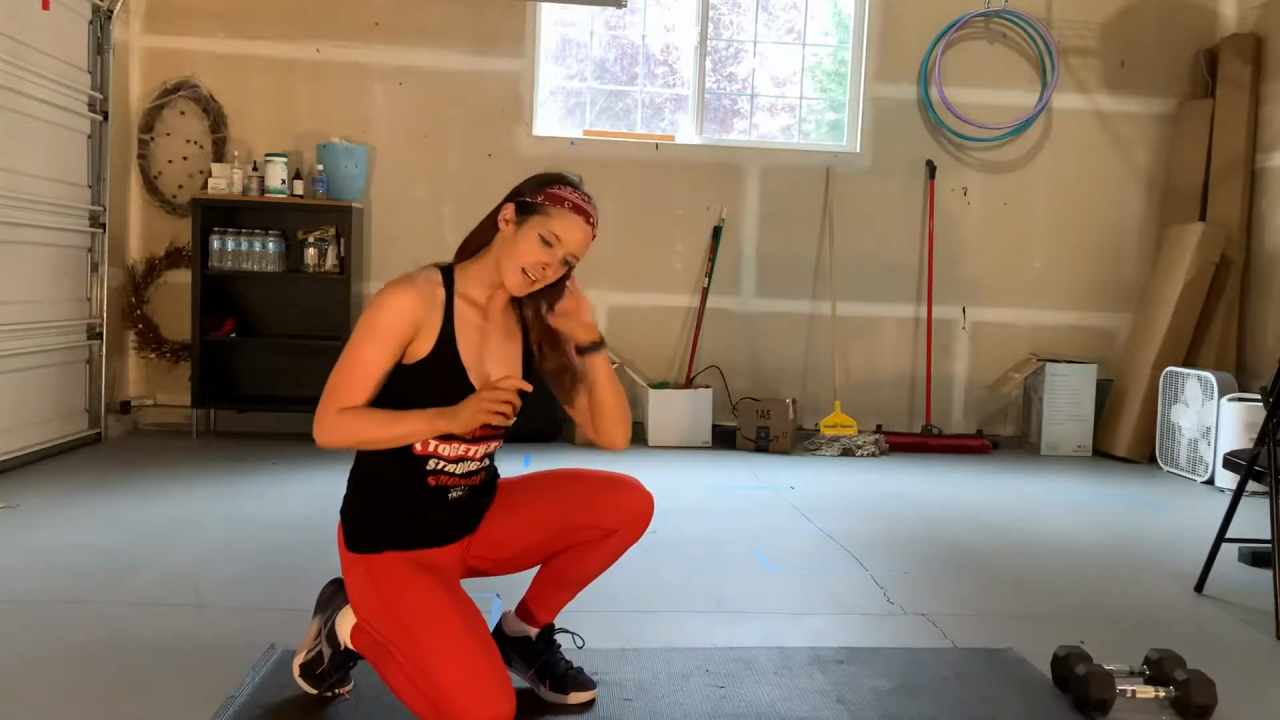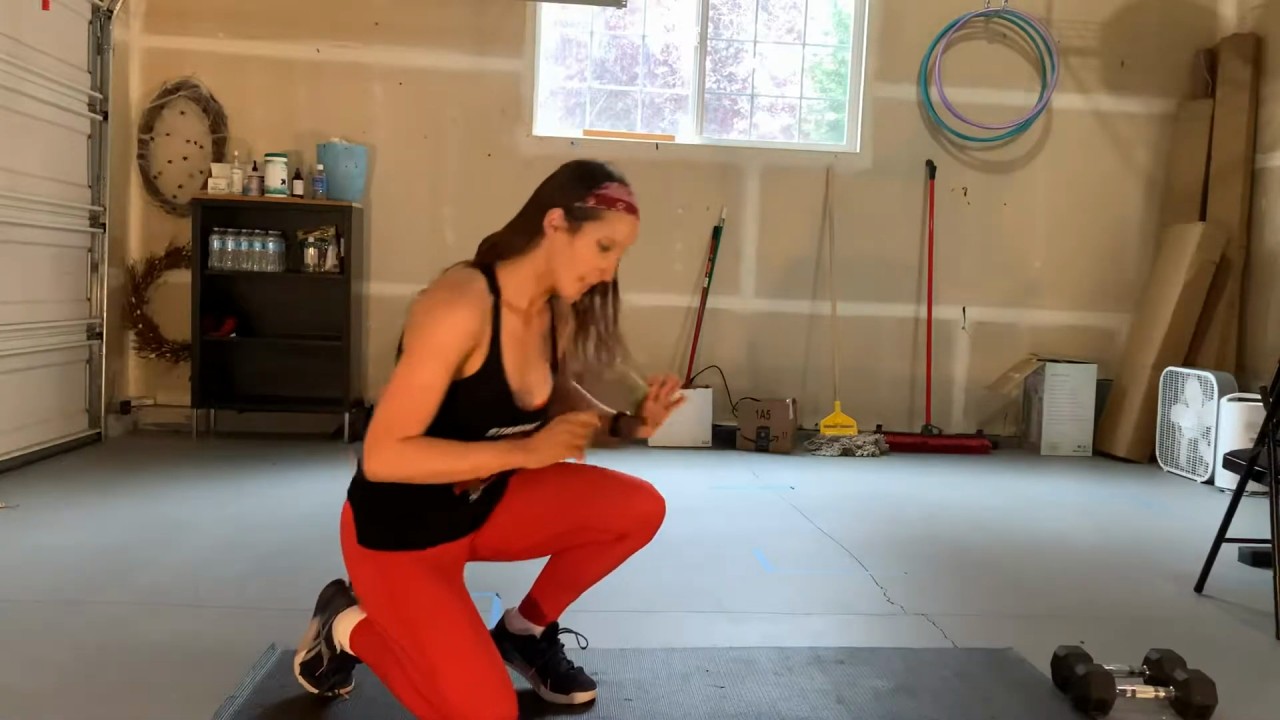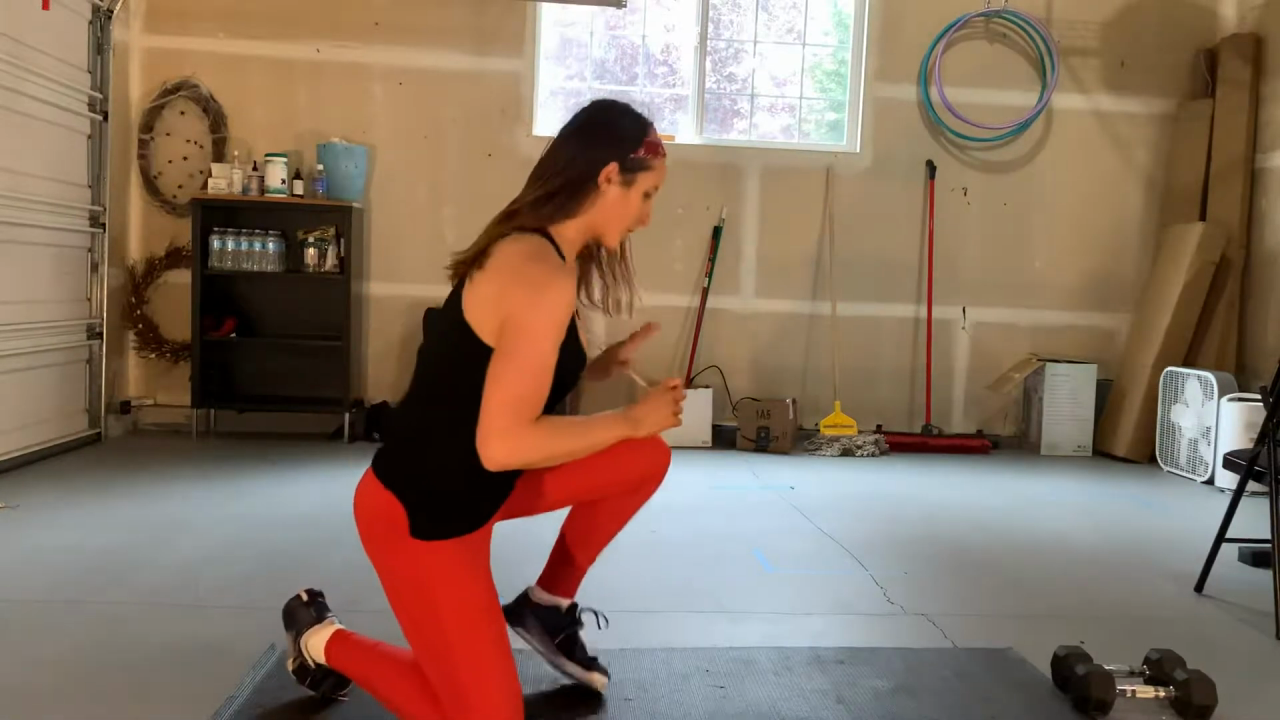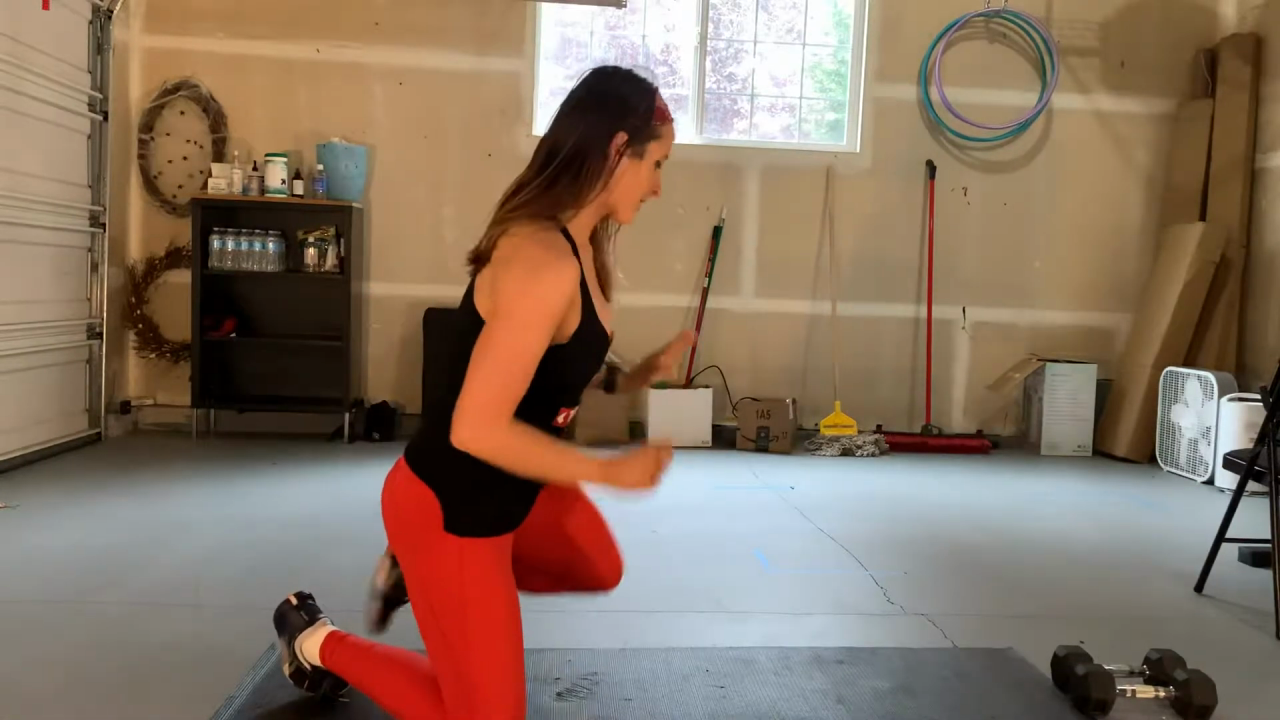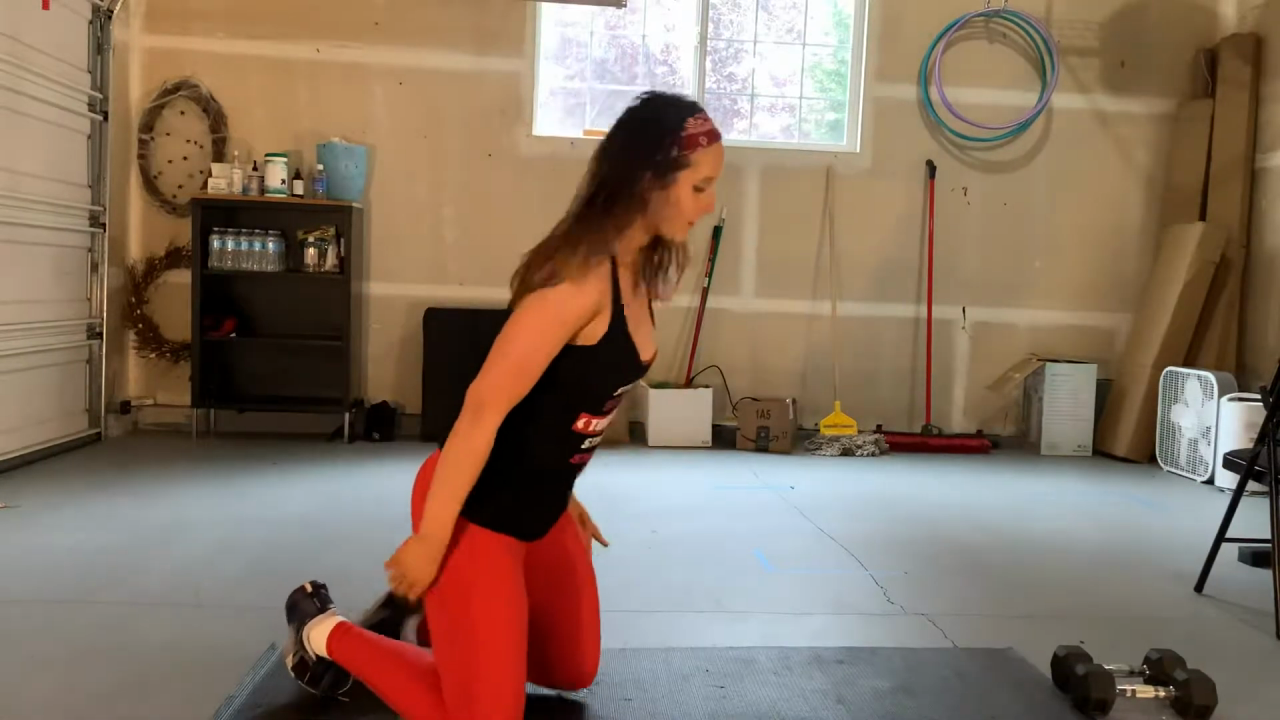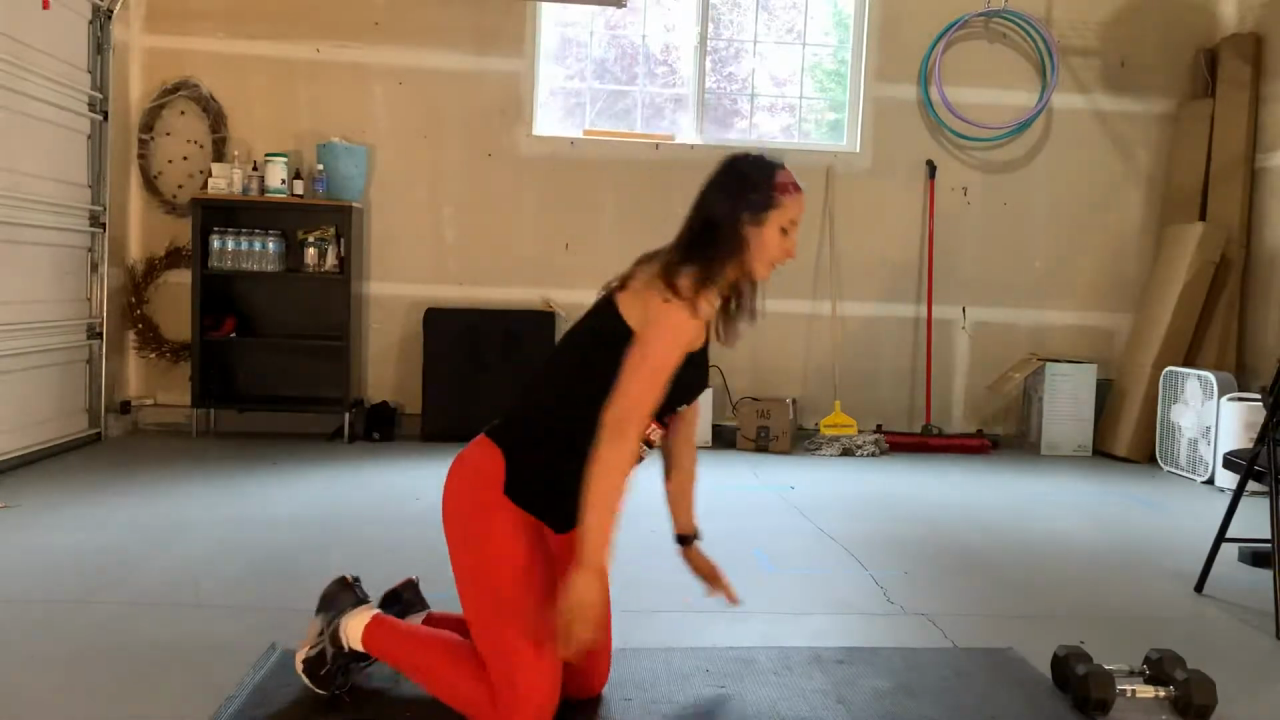
dt=0.3s
person 1, frame 1
left shoulder: (536, 324)
right shoulder: (414, 300)
left elbow: (612, 436)
right elbow: (331, 424)
left wrist: (590, 343)
right wrist: (453, 419)
left hip: (478, 519)
right hip: (391, 542)
left knee: (628, 504)
left ankle: (524, 632)
right ankle: (352, 628)
person 1, frame 2
left shoulder: (557, 313)
right shoulder: (459, 308)
left elbow: (557, 403)
right elbow: (382, 457)
left wrist: (631, 422)
right wrist: (522, 451)
left hip: (483, 509)
right hip: (398, 535)
left knee: (639, 508)
left ankle: (525, 632)
right ankle: (350, 630)
person 1, frame 3
left shoulder: (535, 251)
right shoulder: (543, 276)
right elbow: (506, 443)
left wrist: (593, 370)
right wrist: (628, 420)
left hip: (473, 481)
right hip: (419, 511)
left knee: (648, 460)
left ankle: (544, 607)
right ankle: (326, 641)
person 1, frame 4
left shoulder: (568, 241)
right shoulder: (544, 261)
right elbow: (478, 427)
left wrist: (623, 378)
right wrist: (610, 468)
left hip: (508, 485)
right hip: (449, 505)
left knee: (600, 570)
left ankle: (413, 573)
right ankle: (317, 640)
person 1, frame 5
left shoulder: (641, 269)
right shoulder: (579, 276)
right elbow: (482, 410)
right wrist: (431, 541)
left hip: (543, 506)
right hip: (477, 508)
left knee: (575, 668)
left ankle: (419, 629)
right ankle: (325, 630)
person 1, frame 6
left shoulder: (696, 301)
right shoulder: (681, 293)
left elbow: (678, 433)
right elbow: (620, 428)
left wrist: (687, 540)
right wrist: (590, 568)
left hip: (560, 510)
right hip: (499, 493)
left ankle: (416, 625)
right ankle: (361, 625)
